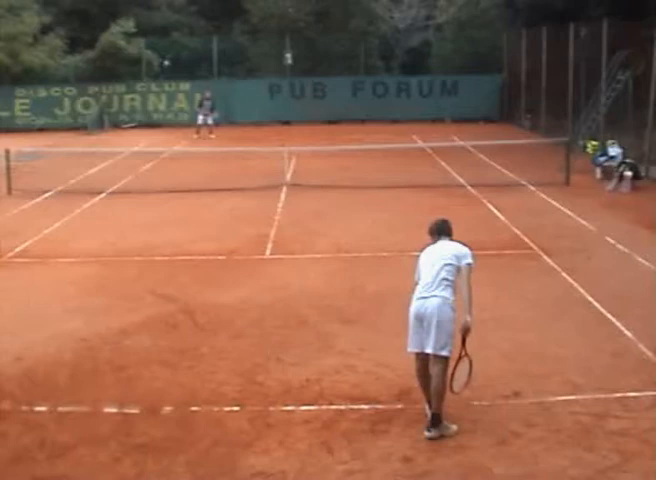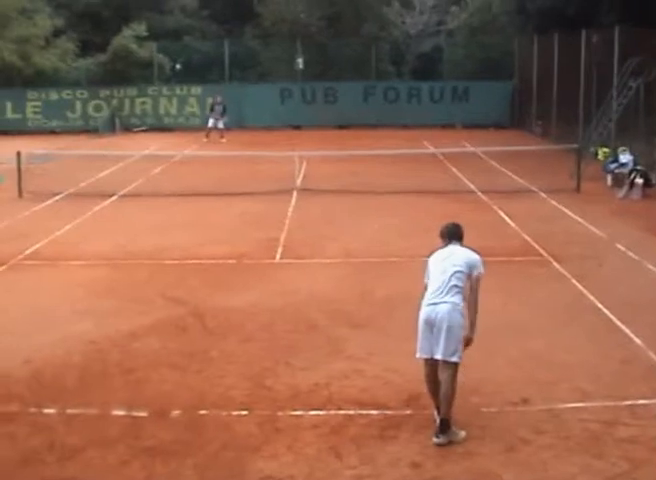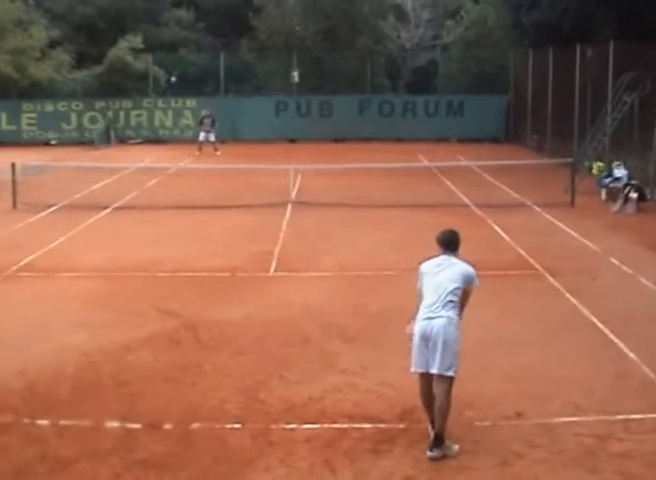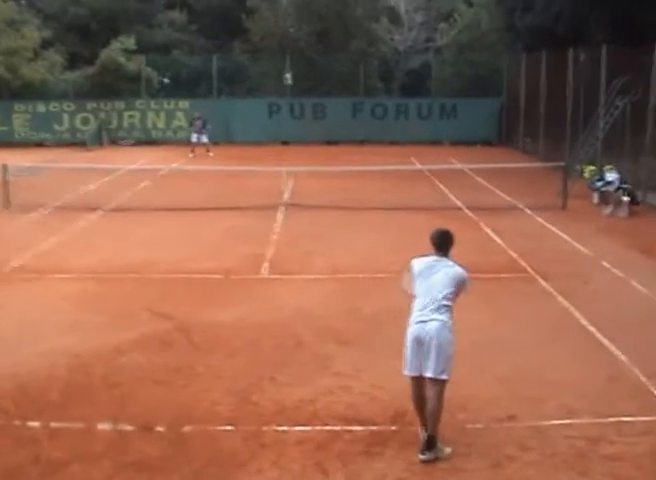
dt=0.4s
person 1, frame 1
left shoulder: (426, 252)
right shoulder: (462, 251)
right elbow: (465, 283)
right wrist: (468, 316)
left hip: (418, 303)
right hip: (440, 304)
left knee: (421, 359)
right knee: (439, 363)
left ankle: (430, 406)
right ankle: (435, 424)
person 1, frame 2
left shoulder: (434, 257)
right shoulder: (472, 258)
right elbow: (472, 297)
right wrist: (471, 329)
left hip: (427, 309)
right hip: (450, 311)
left knee: (430, 365)
right knee: (448, 369)
left ankle: (439, 412)
right ankle: (443, 430)
person 1, frame 3
left shoulder: (425, 266)
right shoulder: (468, 271)
left hip: (423, 322)
right hip: (445, 325)
left knee: (425, 378)
right knee: (443, 383)
left ankle: (433, 426)
right ankle: (437, 443)
person 1, frame 4
left shoulder: (416, 264)
right shoulder: (459, 274)
left hip: (416, 325)
right hip: (439, 328)
left knee: (417, 382)
right knee: (435, 386)
left ankle: (425, 429)
right ankle: (429, 446)
